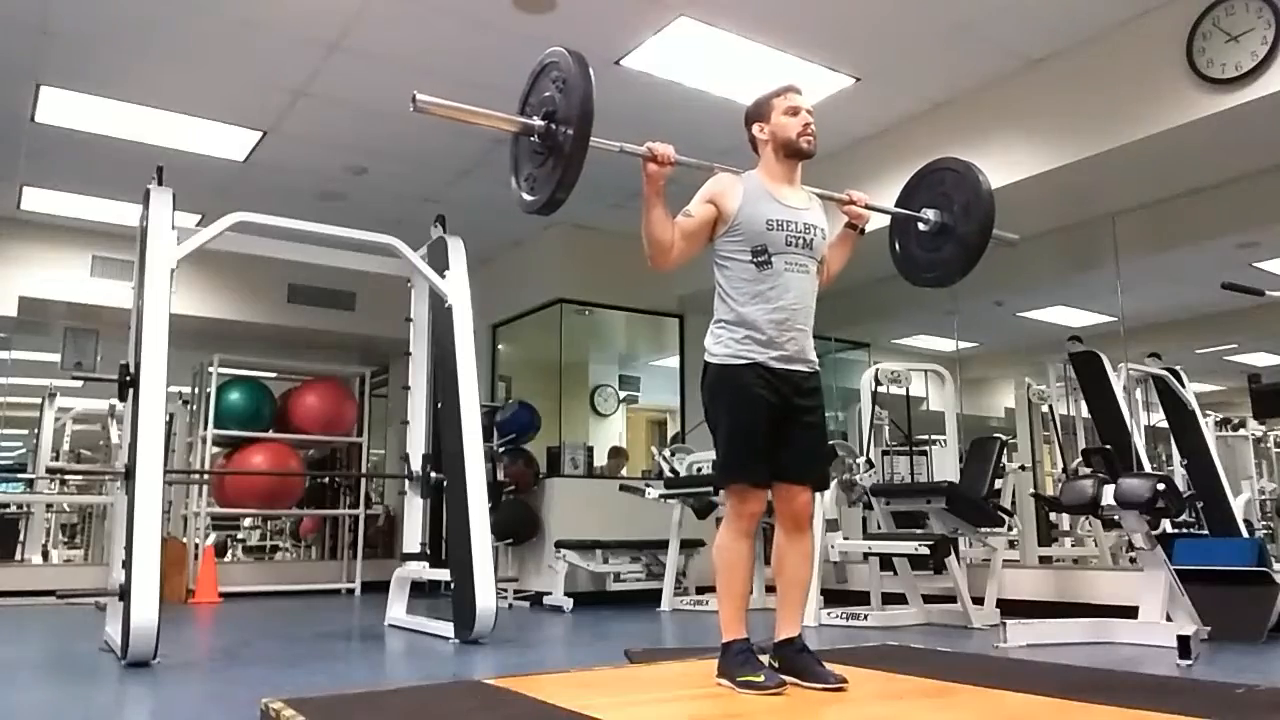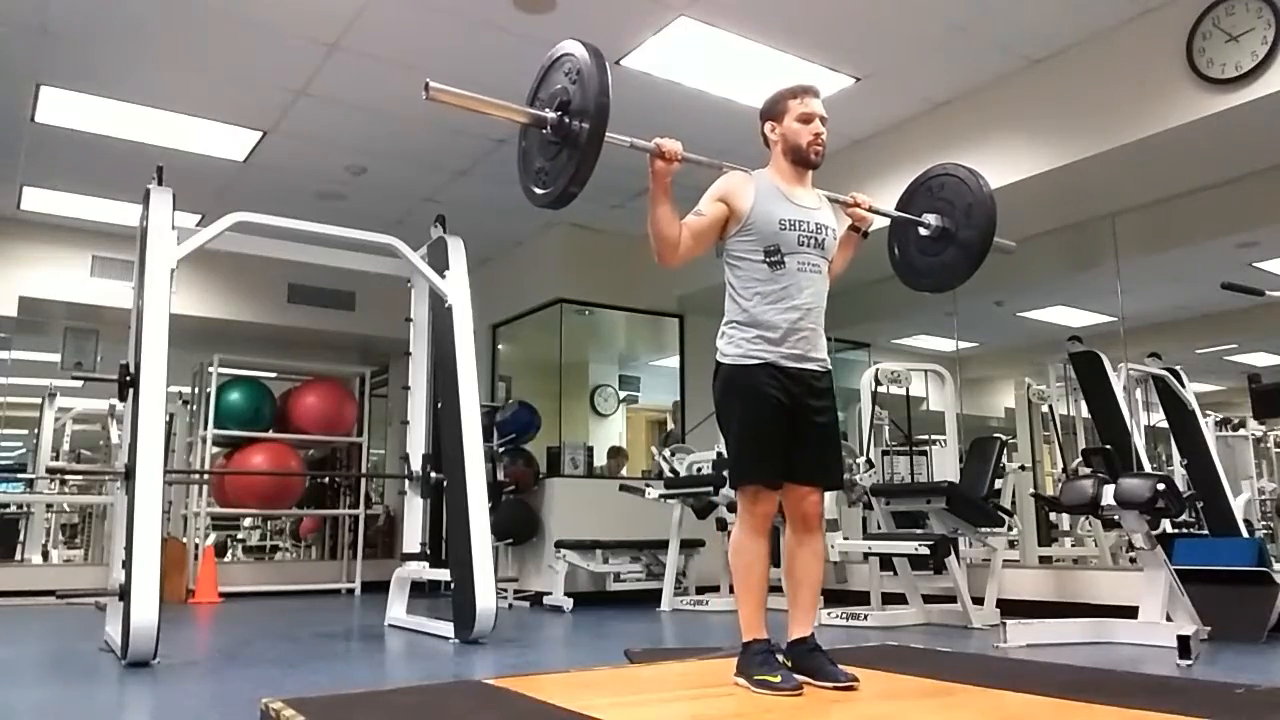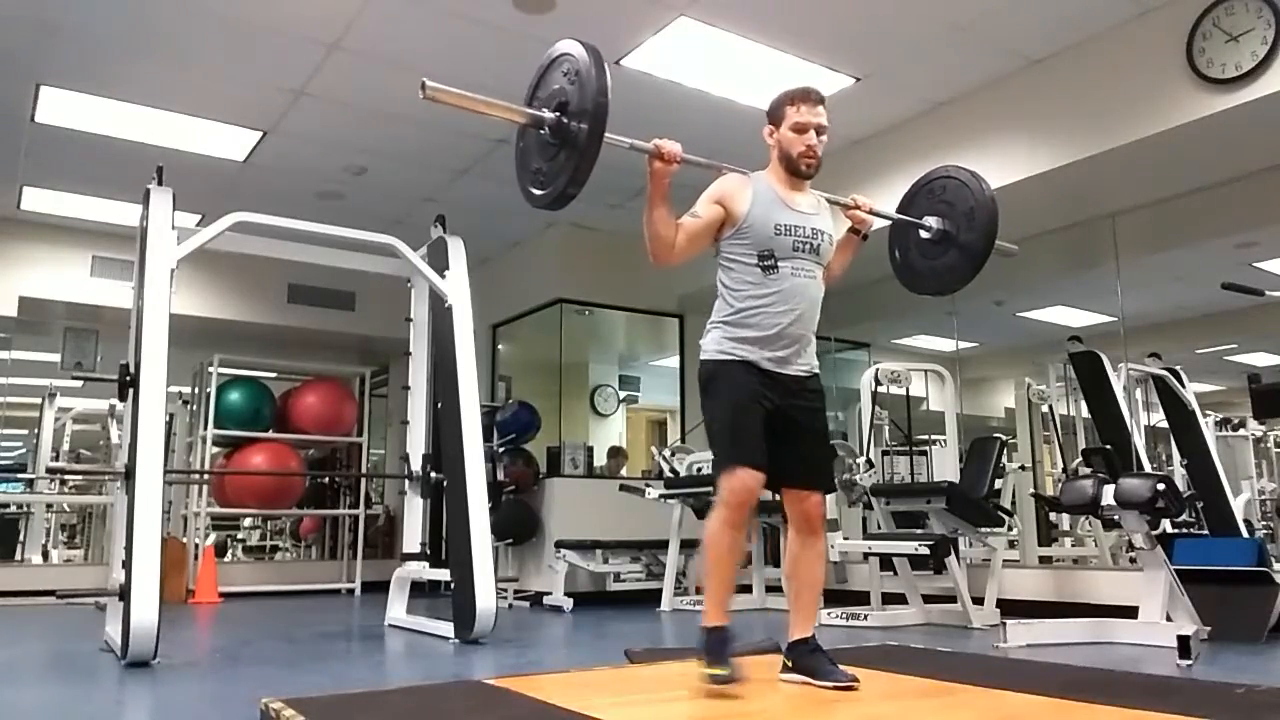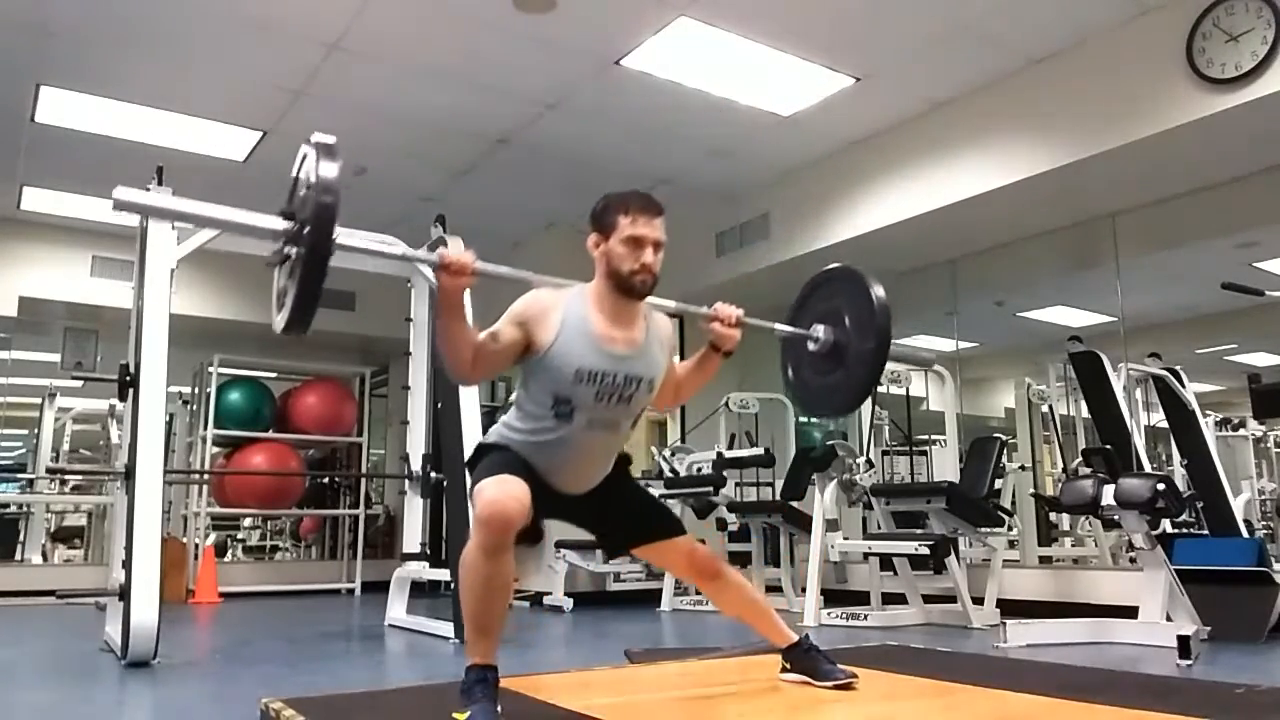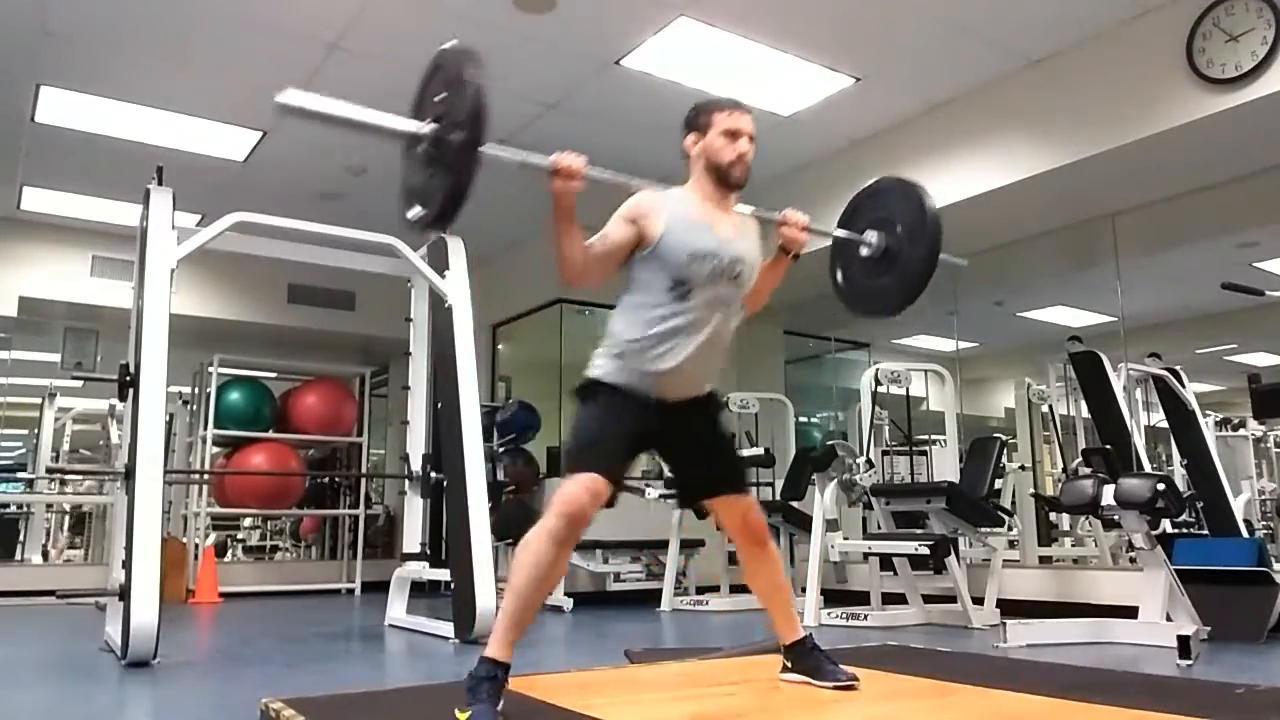
dt=1s
person 1, frame 1
left shoulder: (814, 207)
right shoulder: (727, 191)
right elbow: (664, 253)
left wrist: (853, 228)
right wrist: (653, 186)
left hip: (800, 370)
right hip: (739, 365)
left knee: (798, 509)
right knee: (745, 506)
left ankle: (789, 643)
right ankle: (735, 648)
person 1, frame 2
left shoulder: (824, 207)
right shoulder: (739, 190)
right elbow: (671, 251)
left wrist: (857, 231)
right wrist: (660, 182)
left hip: (812, 369)
right hip: (752, 365)
left knee: (808, 509)
right knee: (758, 505)
left ankle: (802, 643)
right ankle: (755, 648)
person 1, frame 3
left shoulder: (823, 209)
right shoulder: (735, 191)
right elbow: (667, 251)
left wrist: (856, 233)
right wrist: (658, 183)
left hip: (799, 374)
right hip: (736, 363)
left knee: (810, 512)
right knee: (740, 491)
left ankle: (802, 646)
right ankle: (715, 635)
person 1, frame 4
left shoulder: (661, 331)
right shoulder: (544, 310)
left elbow: (667, 395)
right elbow: (467, 368)
left wrist: (717, 347)
right wrist: (450, 296)
left hip: (597, 478)
right hip: (517, 456)
left knee: (701, 563)
right knee: (499, 513)
left ankle: (797, 652)
person 1, frame 5
left shoulder: (747, 230)
right shoulder: (652, 208)
right elbow: (576, 273)
left wrist: (786, 253)
right wrist: (564, 203)
left hip: (692, 401)
right hip: (623, 388)
left knee: (749, 523)
right knee: (572, 507)
left ankle: (798, 650)
